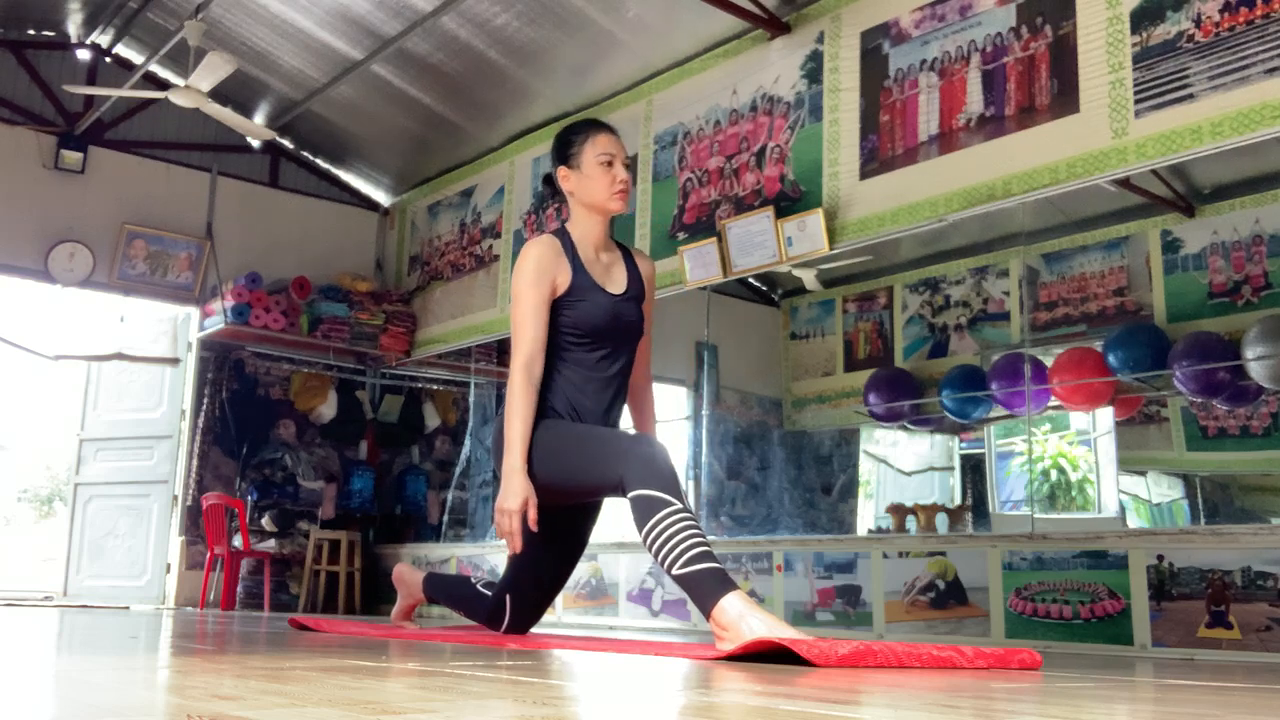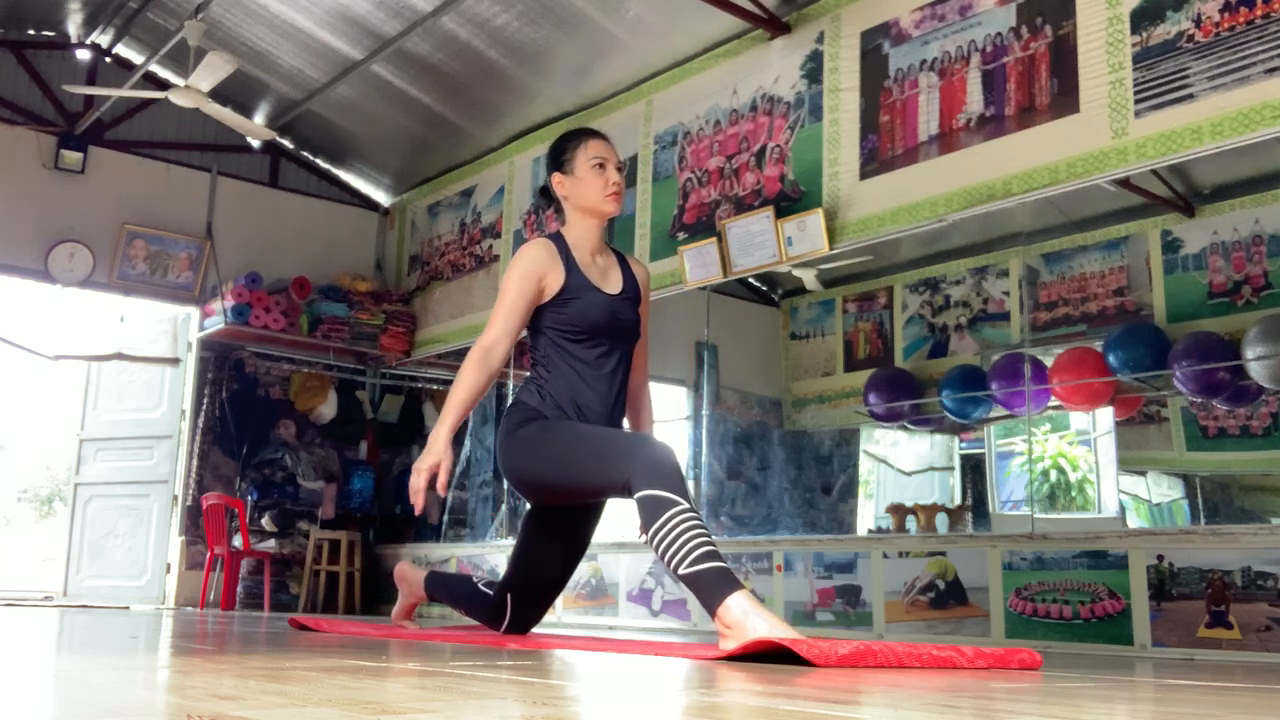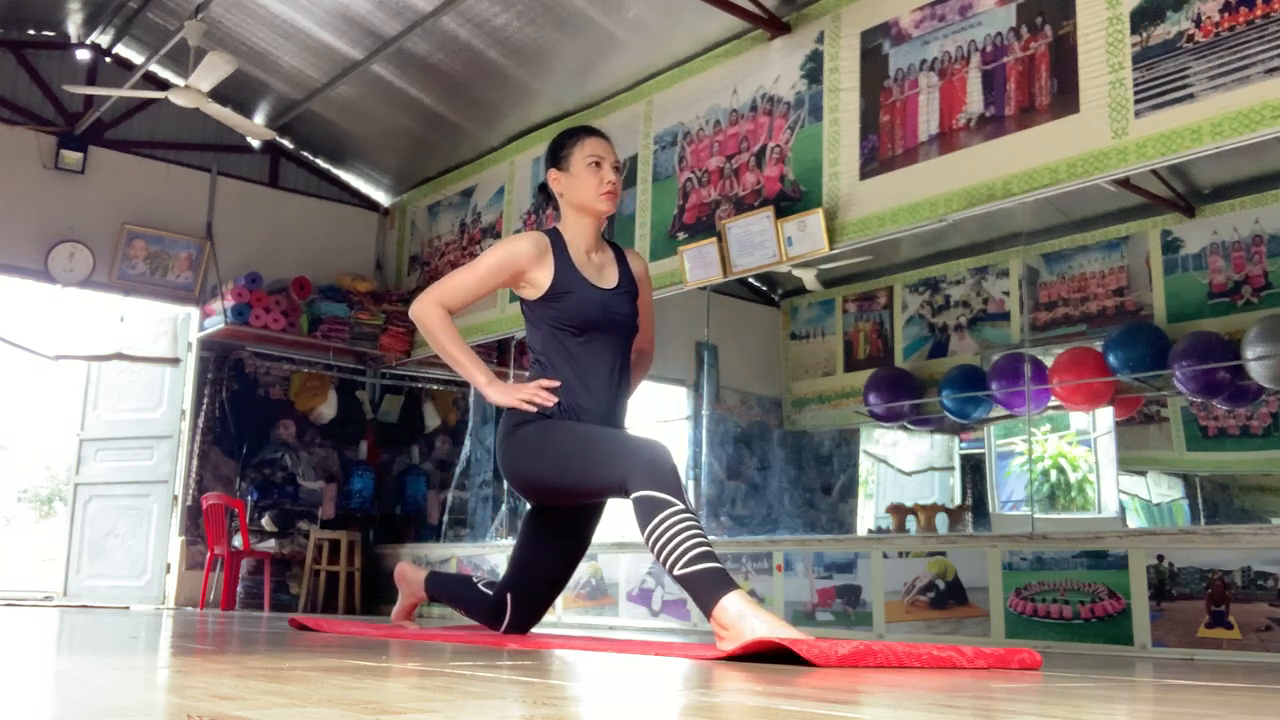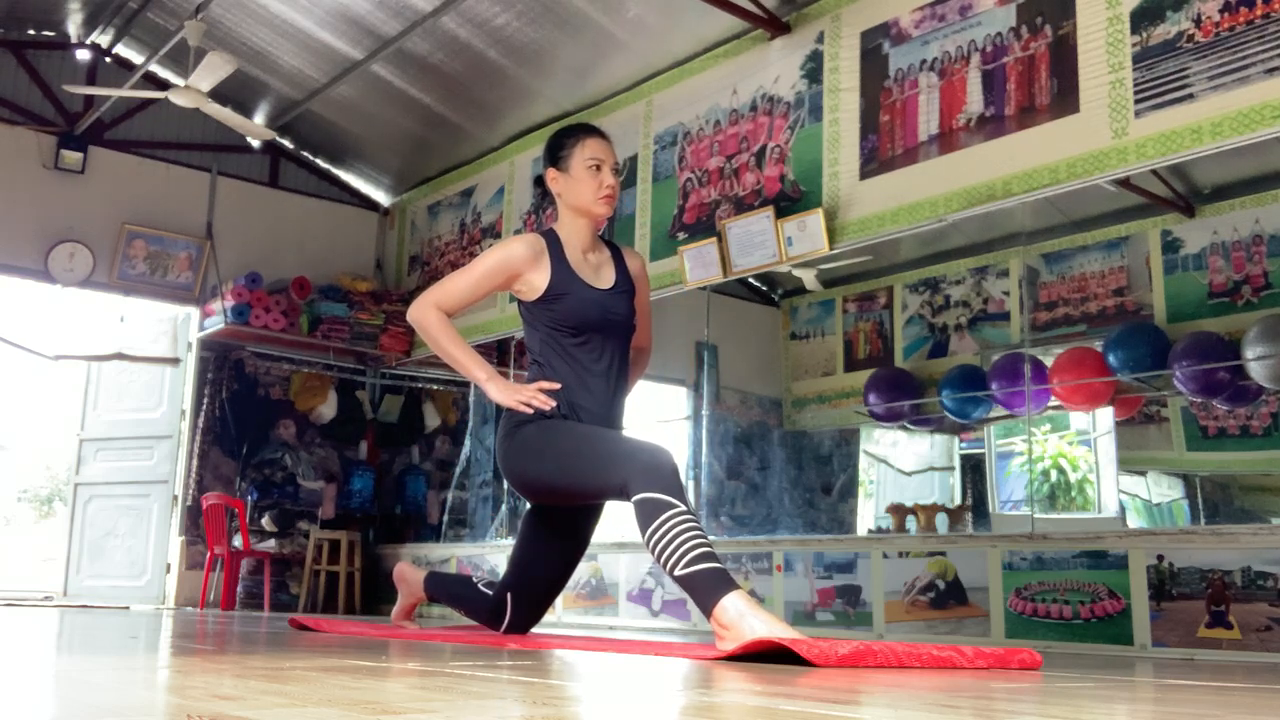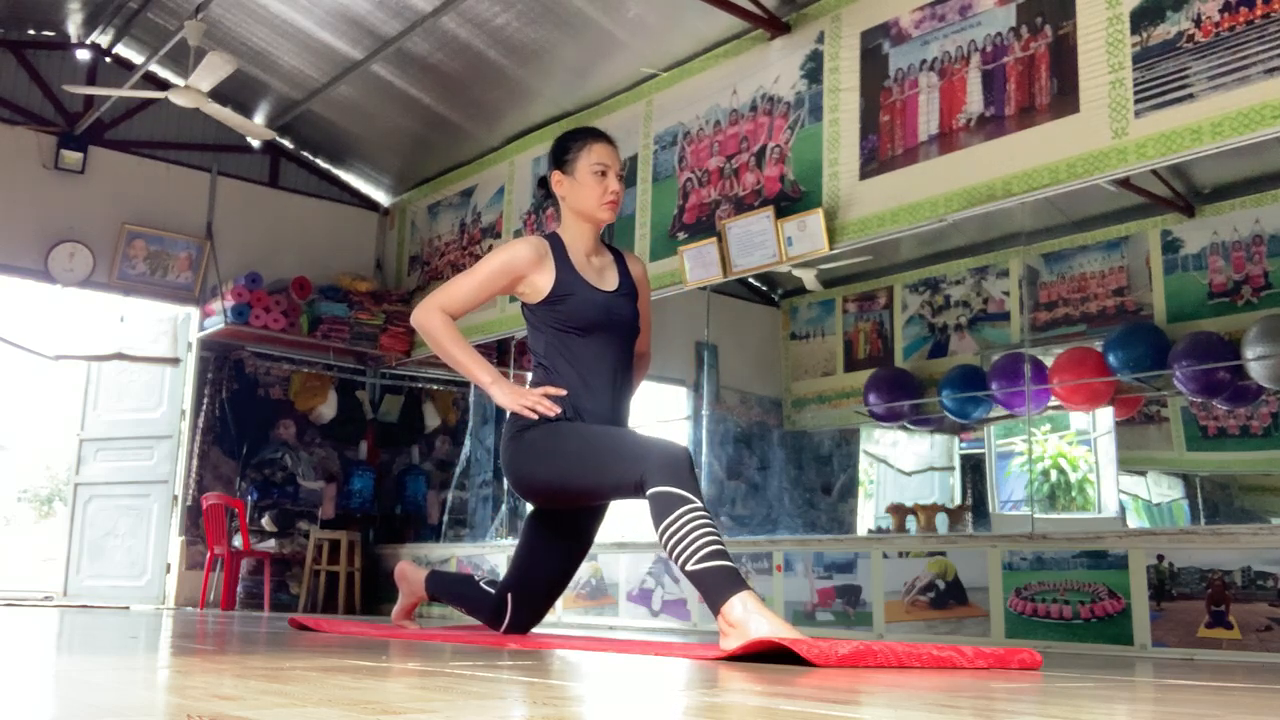
dt=1s
person 1, frame 1
left shoulder: (640, 269)
right shoulder: (544, 254)
left elbow: (637, 376)
right elbow: (525, 367)
left wrist: (655, 488)
right wrist: (513, 471)
left hip: (586, 457)
right hip: (539, 440)
left knee: (511, 615)
right knee: (642, 461)
left ankle: (419, 582)
right ankle: (729, 612)
person 1, frame 2
left shoulder: (634, 274)
right shoulder: (541, 257)
left elbow: (635, 379)
right elbow: (490, 350)
left wrist: (653, 490)
right wrist: (440, 437)
left hip: (588, 458)
right hip: (536, 438)
left knee: (513, 616)
right knee: (653, 461)
left ankle: (422, 581)
right ankle: (734, 611)
person 1, frame 3
left shoulder: (632, 267)
right shoulder: (532, 251)
left elbow: (641, 350)
right elbow: (427, 306)
left wrist: (609, 399)
right wrist: (490, 384)
left hip: (588, 457)
right hip: (536, 439)
left knee: (511, 615)
right knee: (647, 461)
left ankle: (421, 582)
right ankle: (729, 611)
person 1, frame 4
left shoulder: (629, 265)
right shoulder: (528, 253)
left elbow: (639, 348)
right elbow: (424, 310)
left wrist: (606, 395)
right wrist: (492, 383)
left hip: (586, 455)
right hip: (536, 439)
left knee: (511, 615)
right knee: (651, 466)
left ankle: (421, 581)
right ankle: (730, 612)
person 1, frame 5
left shoulder: (632, 270)
right shoulder: (532, 256)
left elbow: (639, 352)
right elbow: (428, 314)
left wrist: (610, 402)
right wrist: (499, 387)
left hip: (593, 457)
right hip: (543, 442)
left knee: (513, 615)
right knee: (666, 461)
left ankle: (422, 580)
right ankle: (738, 611)
